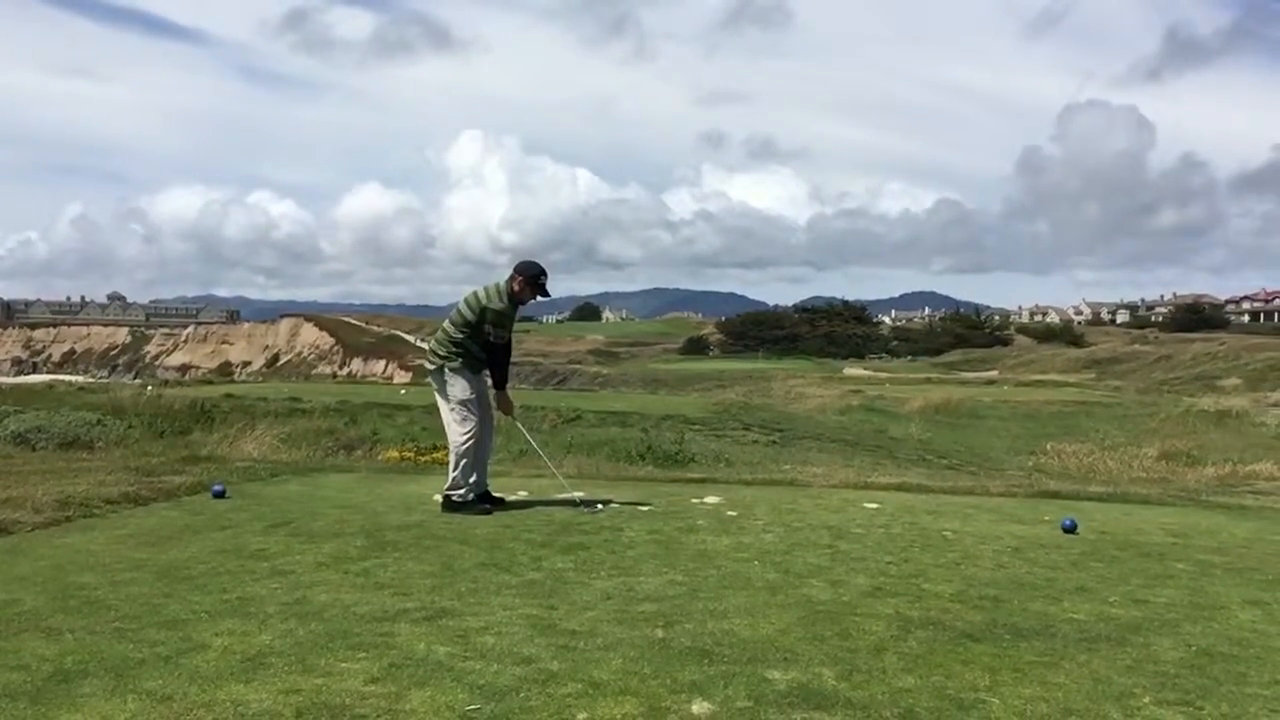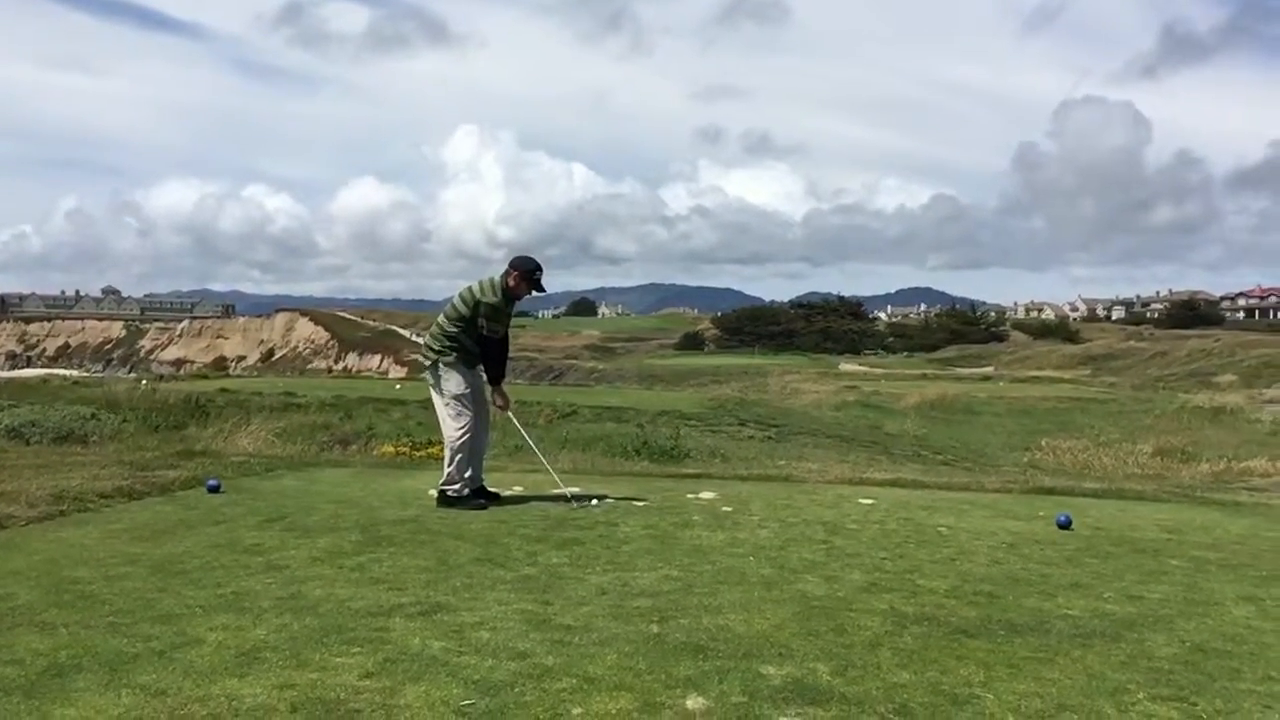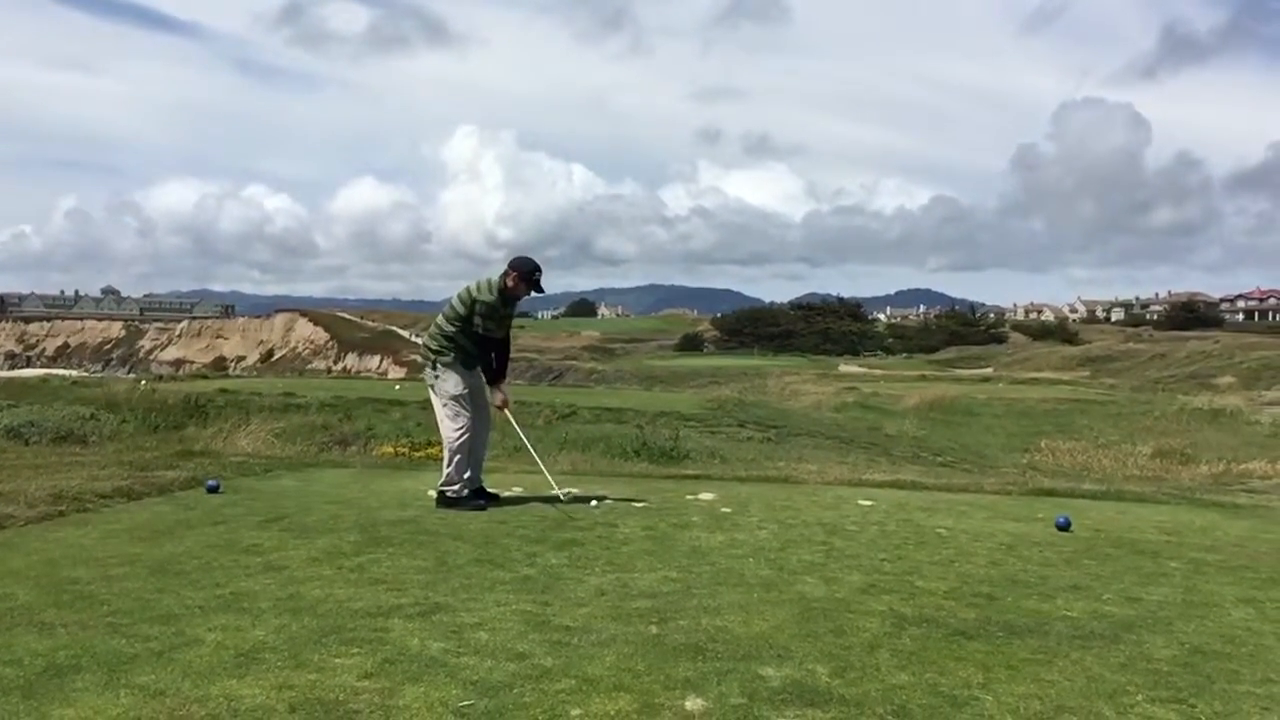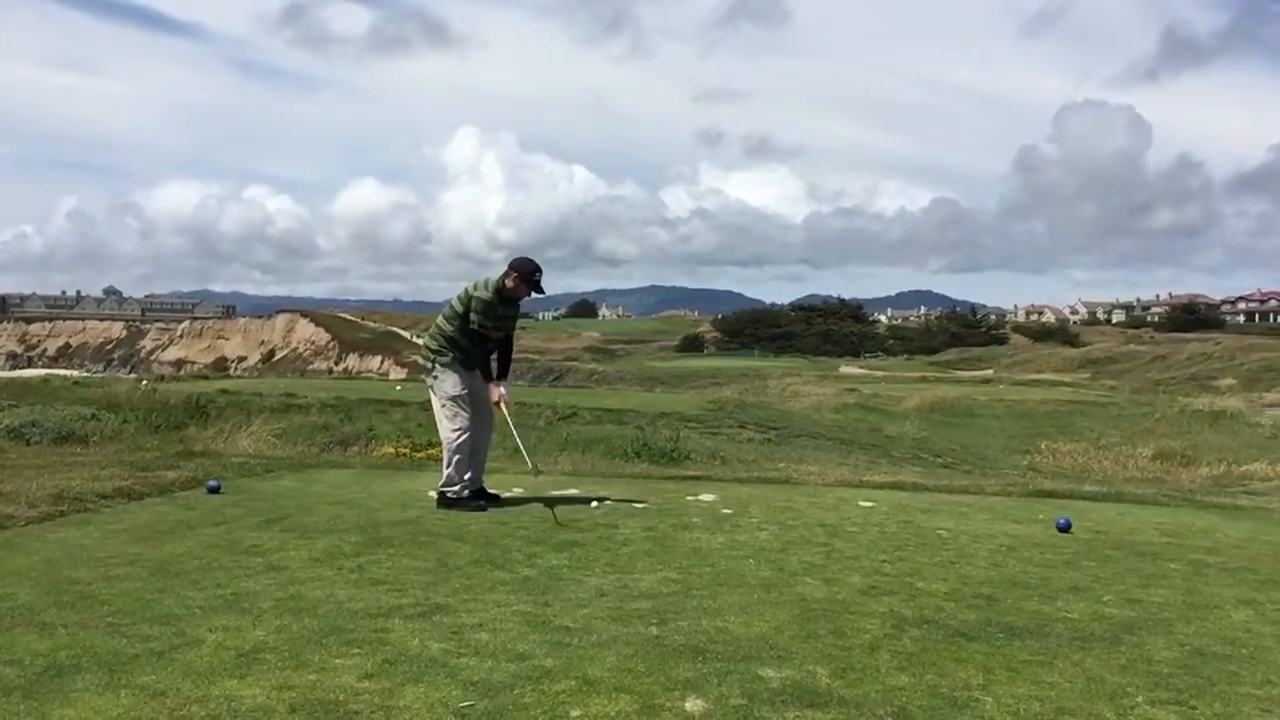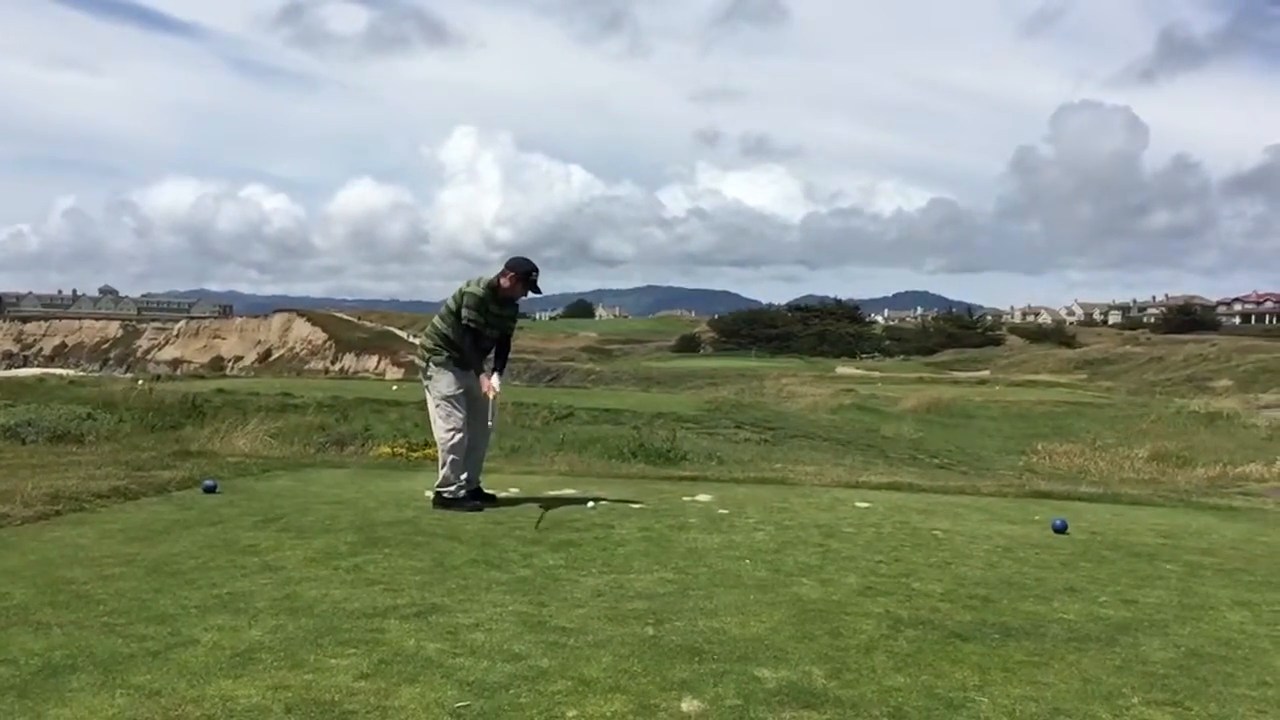
dt=0.4s
person 1, frame 1
left shoulder: (504, 299)
right shoulder: (497, 304)
left elbow: (502, 348)
right elbow: (493, 351)
left wrist: (501, 388)
right wrist: (501, 391)
left hip: (466, 364)
right hip: (450, 363)
left knee: (483, 426)
right knee: (466, 427)
left ankle: (477, 489)
right ankle: (456, 496)
person 1, frame 2
left shoulder: (504, 297)
right shoulder: (491, 298)
left elbow: (500, 342)
right elbow: (487, 345)
left wrist: (498, 382)
right wrist: (496, 387)
left hip: (463, 359)
right hip: (445, 357)
left knee: (480, 421)
right knee: (461, 422)
left ankle: (472, 484)
right ankle: (451, 491)
person 1, frame 3
left shoulder: (506, 300)
right shoulder: (487, 297)
left elbow: (502, 342)
right elbow: (483, 345)
left wrist: (500, 381)
right wrist: (493, 387)
left hip: (465, 360)
right hip: (443, 358)
left knee: (480, 422)
right knee: (459, 423)
left ankle: (471, 485)
right ankle: (450, 492)
person 1, frame 4
left shoulder: (511, 303)
right shoulder: (484, 296)
left elbow: (505, 343)
right elbow: (478, 342)
left wrist: (501, 380)
right wrist: (490, 383)
left hip: (467, 362)
right hip: (444, 358)
left knee: (482, 423)
right knee: (459, 424)
left ankle: (472, 486)
right ankle: (451, 493)
person 1, frame 5
left shoulder: (510, 306)
right shoulder: (477, 293)
left elbow: (503, 342)
right elbow: (468, 337)
left wrist: (496, 373)
right wrist: (481, 375)
left hip: (465, 363)
right hip: (440, 358)
left knee: (480, 423)
right knee: (453, 424)
left ankle: (469, 486)
right ankle: (447, 492)
